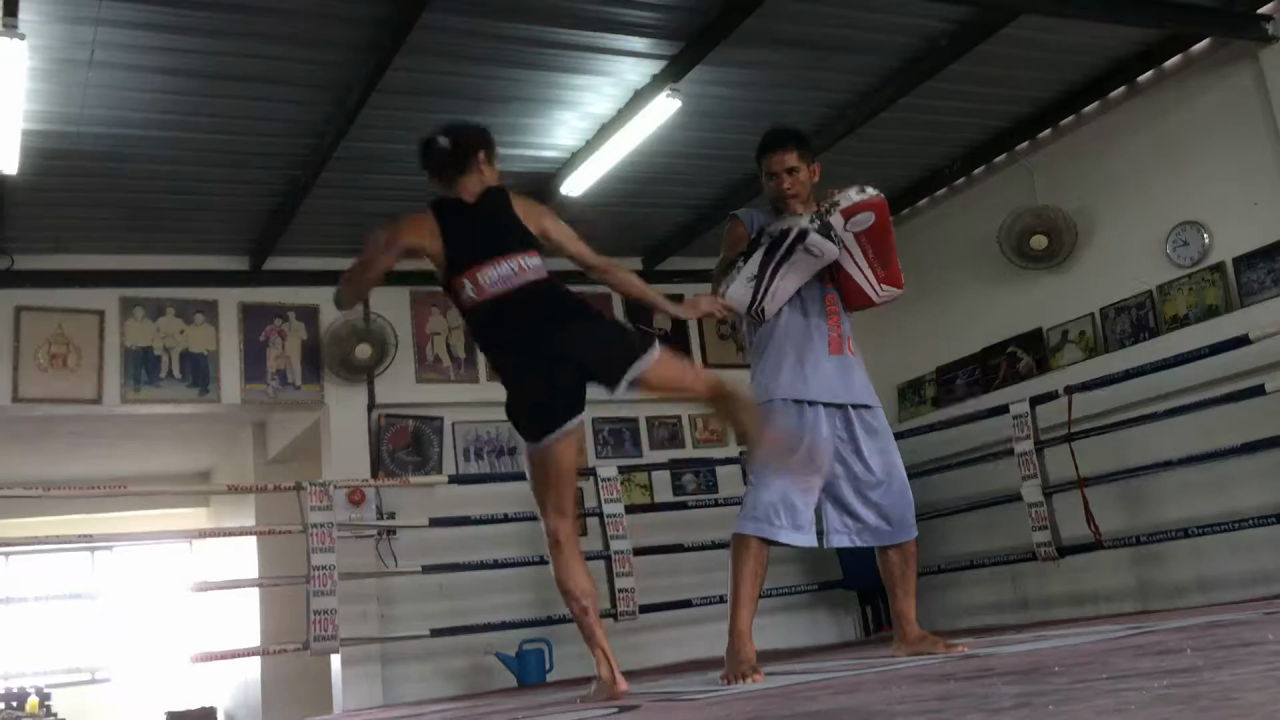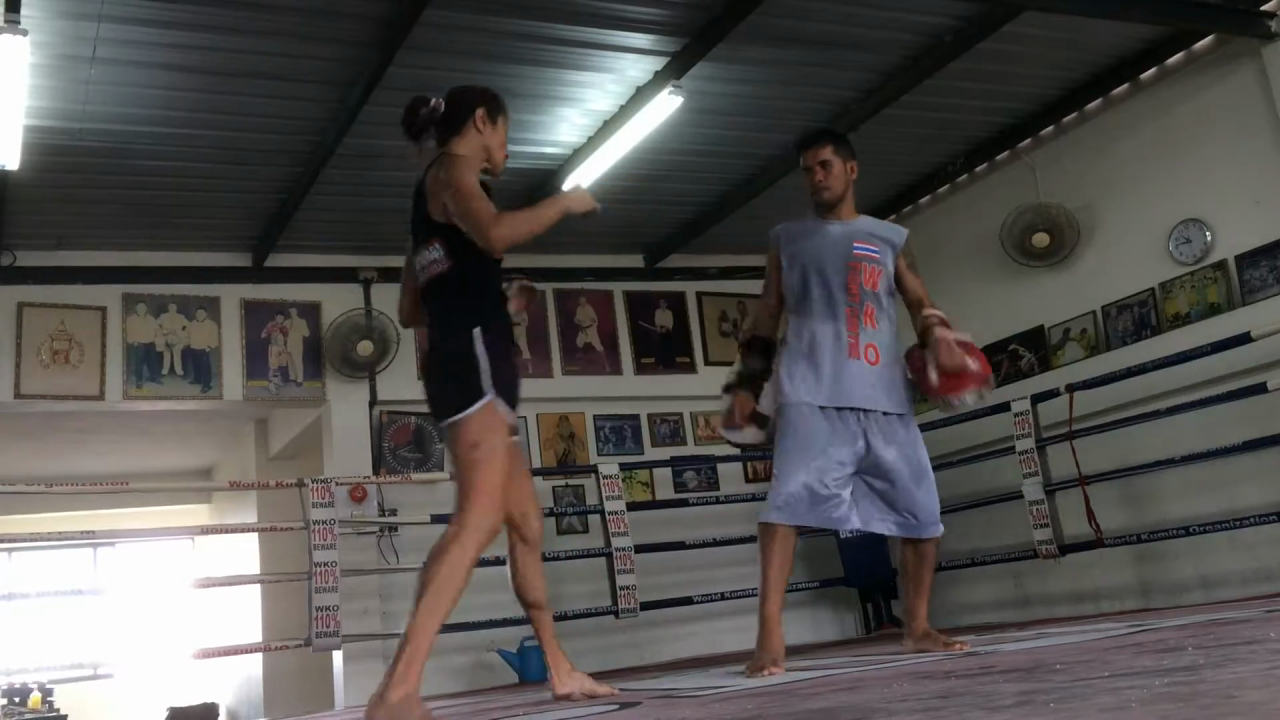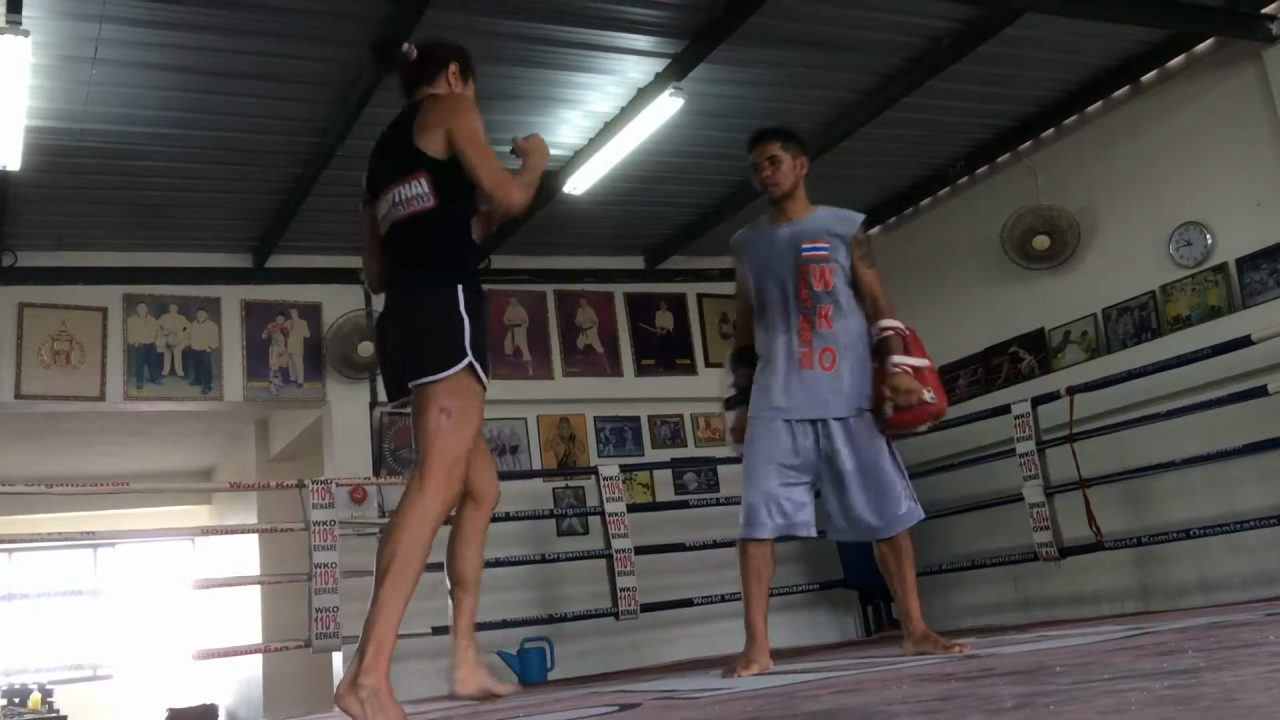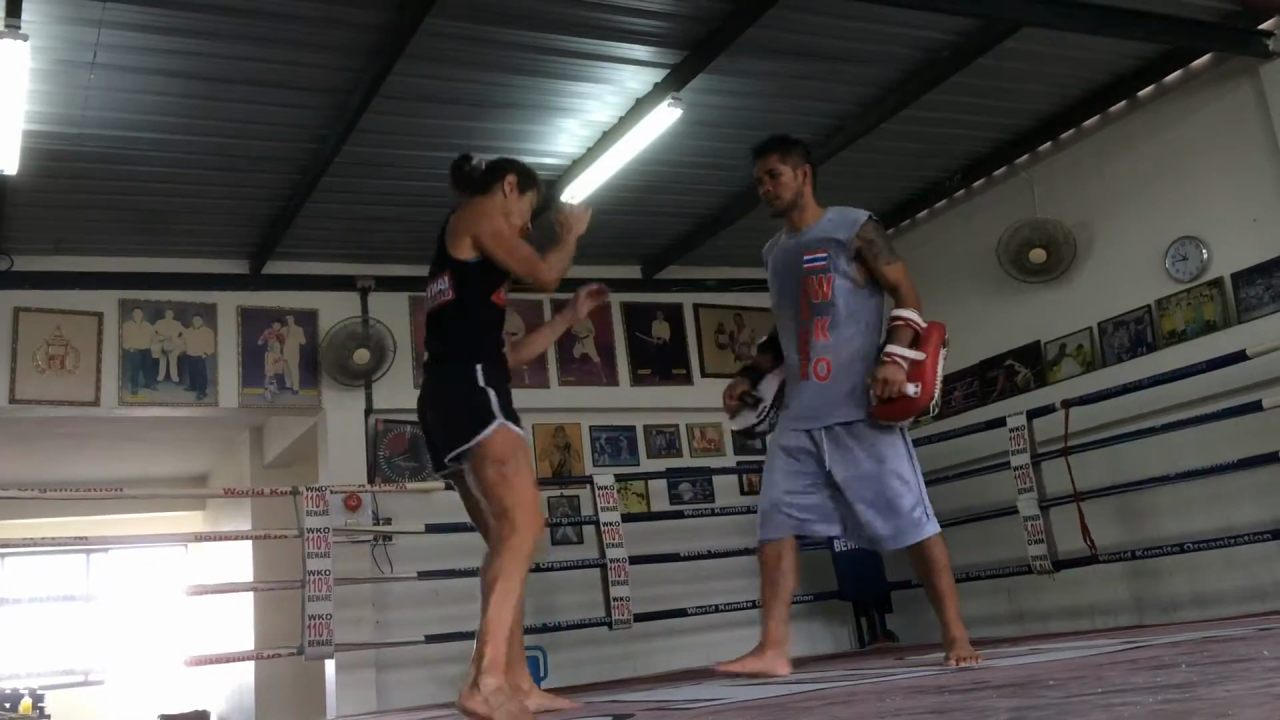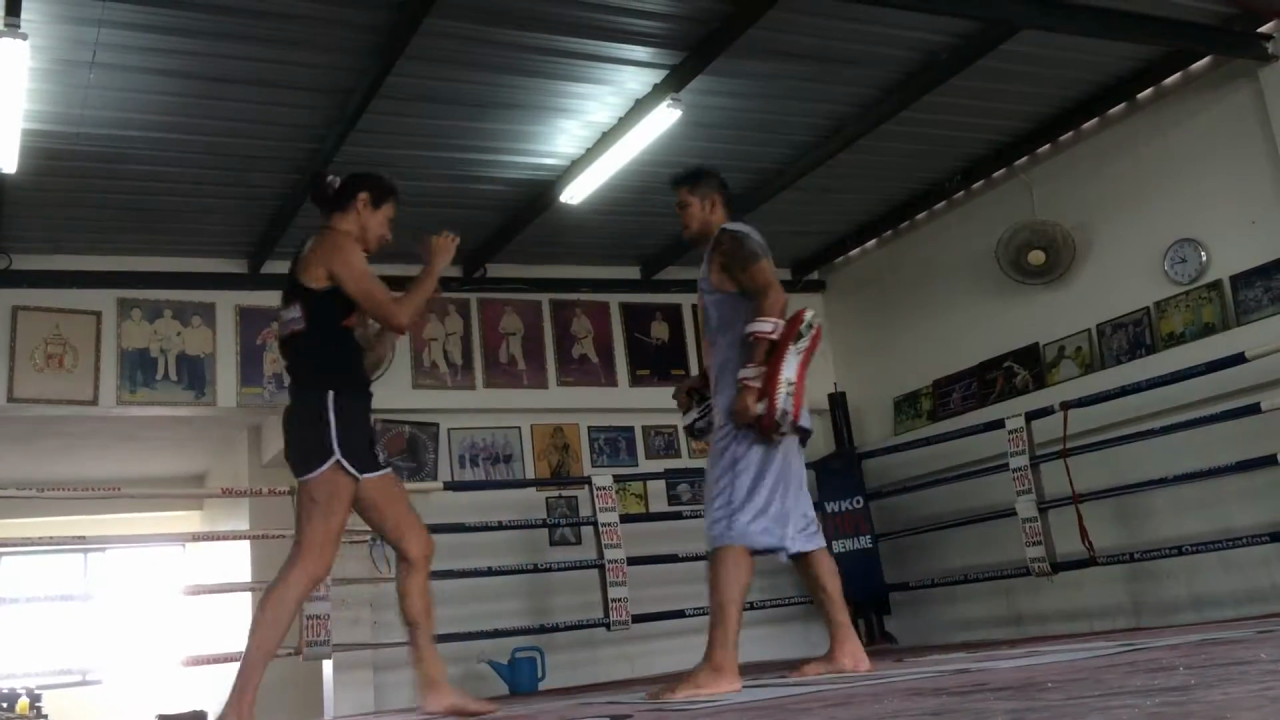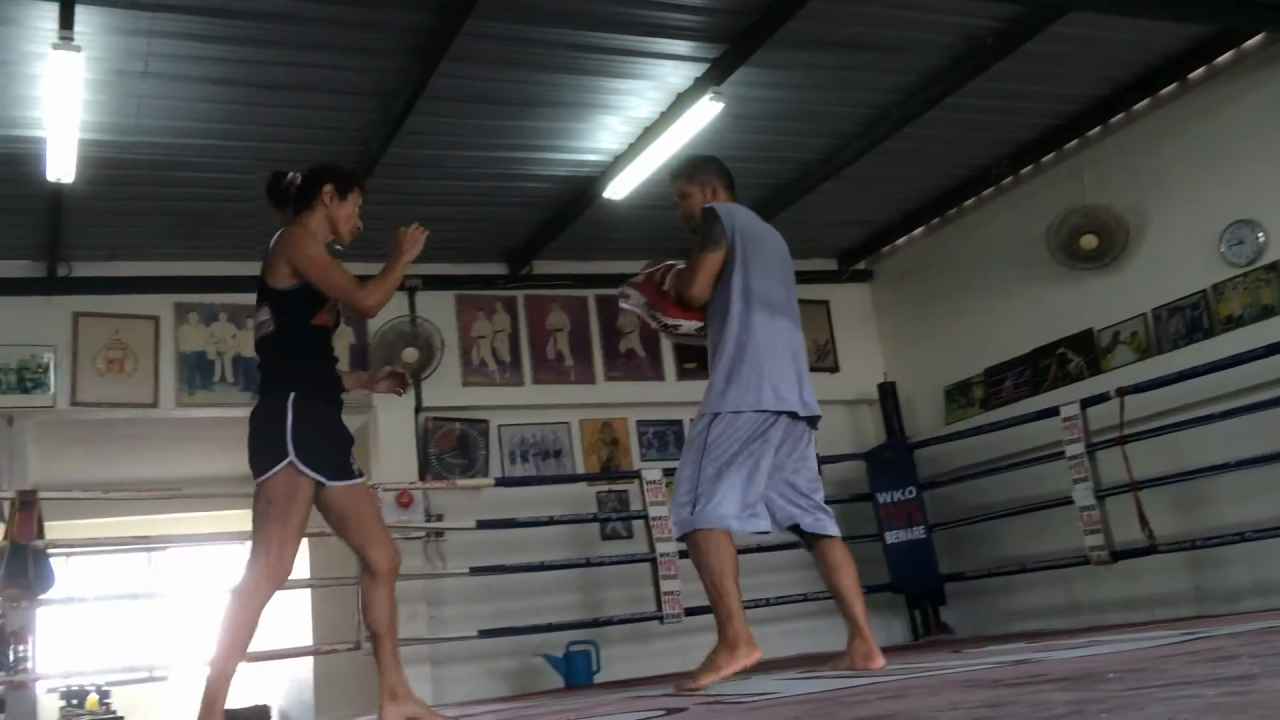
dt=0.7s
person 1, frame 1
left shoulder: (422, 225)
right shoulder: (520, 205)
left elbow: (348, 297)
right elbow: (602, 267)
right wrist: (672, 305)
left hip: (533, 379)
right hip: (585, 335)
left knee: (559, 528)
right knee: (711, 384)
left ankle: (605, 666)
right ankle: (772, 440)
person 1, frame 2
left shoulder: (433, 198)
right shoulder: (451, 170)
left elbow: (411, 311)
right elbow: (495, 235)
left wrist: (496, 301)
right wrist: (563, 203)
left hip: (455, 362)
right hip: (474, 355)
left knee: (527, 524)
right knee: (480, 518)
left ankle: (560, 668)
person 1, frame 3
left shoulder: (382, 151)
right shoulder: (449, 109)
right elbow: (510, 197)
right wrist: (535, 158)
left hip: (403, 321)
right hip: (445, 311)
left knee: (480, 489)
right knee: (437, 487)
left ankle: (466, 661)
person 1, frame 4
left shoulder: (479, 269)
right shoulder: (476, 214)
left elbow: (512, 355)
right elbow: (543, 276)
left wrist: (574, 314)
right wrist: (571, 231)
left hip: (457, 398)
right hip: (468, 389)
left knee: (509, 539)
right knee: (524, 523)
person 1, frame 5
left shoulder: (322, 265)
right shoulder: (332, 244)
right elbow: (398, 316)
left wrist: (383, 337)
right wrist: (435, 266)
left hip: (343, 421)
right hip: (327, 416)
left knee: (415, 546)
right knee: (312, 561)
person 1, frame 6
left shoulder: (305, 270)
right shoulder: (297, 240)
right elbow: (365, 301)
left wrist: (363, 380)
right wrist: (404, 256)
left hip: (317, 425)
right hip: (291, 420)
left knee: (381, 557)
right knee: (270, 566)
person 2, frame 1
right shoulder: (748, 222)
right elbow: (726, 288)
left hip: (849, 387)
right hip: (789, 388)
left knee: (893, 504)
right knee: (765, 504)
left ankle: (908, 631)
right ankle: (740, 644)
person 2, frame 2
left shoulder: (890, 238)
right shoulder: (786, 239)
left elbow: (921, 305)
right elbow: (767, 317)
left wrist: (940, 336)
right wrist: (744, 384)
left hip: (884, 396)
right hip: (811, 392)
left knee: (919, 508)
right knee: (789, 499)
left ankle: (917, 626)
right ankle: (770, 634)
person 2, frame 3
left shoulder: (845, 227)
right shoulder: (746, 243)
left elbow: (877, 304)
left wrist: (897, 366)
right wrist: (740, 400)
left hip: (849, 399)
right hip: (776, 404)
left knee: (887, 511)
right knee: (759, 514)
left ankle: (915, 628)
right ankle: (756, 644)
person 2, frame 4
left shoulder: (855, 228)
right shoulder: (774, 251)
left elbow: (906, 294)
left wrist: (895, 357)
right wrist: (749, 376)
left hip: (859, 406)
right hip: (800, 413)
left knee: (907, 516)
right knee: (777, 518)
left ankle: (955, 634)
right ankle: (773, 646)
person 2, frame 5
left shoulder: (731, 240)
right shoulder: (724, 257)
left elbow: (773, 298)
left wrist: (750, 384)
right wrist: (705, 380)
left hip: (753, 411)
right hip: (760, 410)
left knee: (731, 524)
right knee: (795, 527)
left ankle: (721, 663)
right ankle: (845, 646)
person 2, frame 6
left shoulder: (719, 218)
right shoulder: (769, 236)
left elbow: (697, 291)
left wrist: (674, 279)
right wrist: (688, 310)
left hip: (743, 389)
right hip: (790, 391)
left knee: (704, 509)
right knee: (812, 515)
left ankle: (734, 637)
right ankle: (864, 643)
